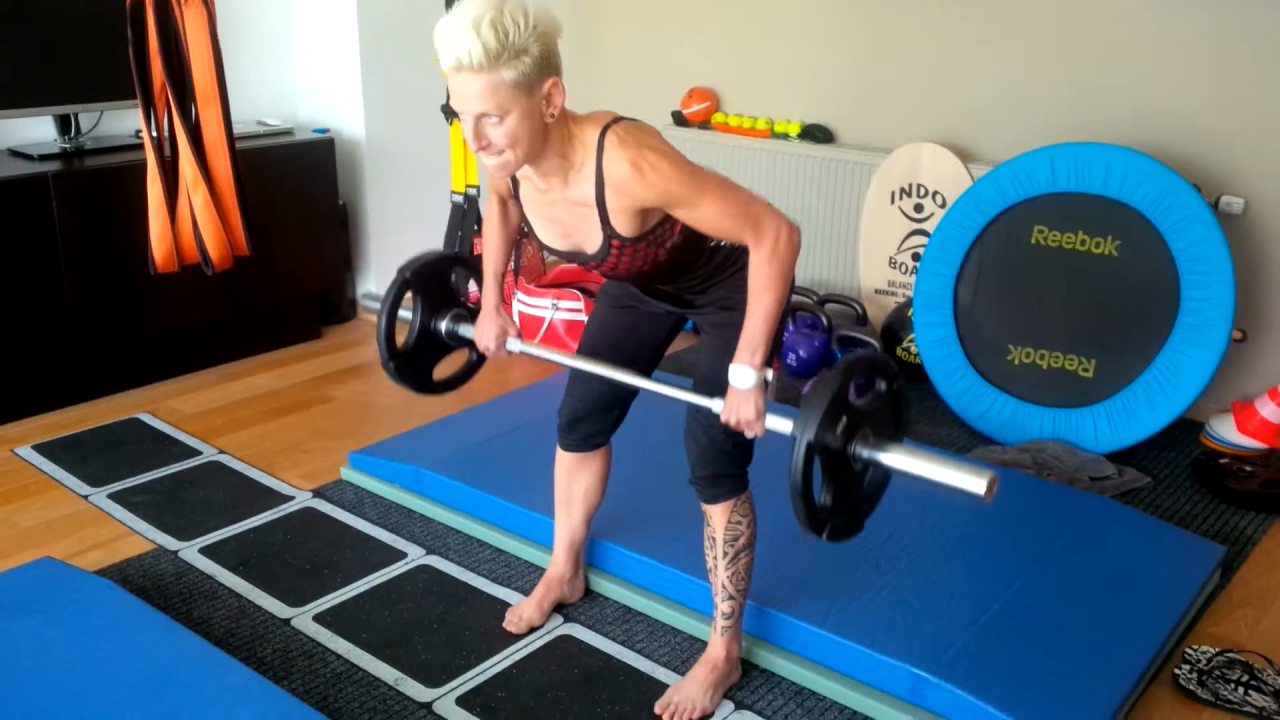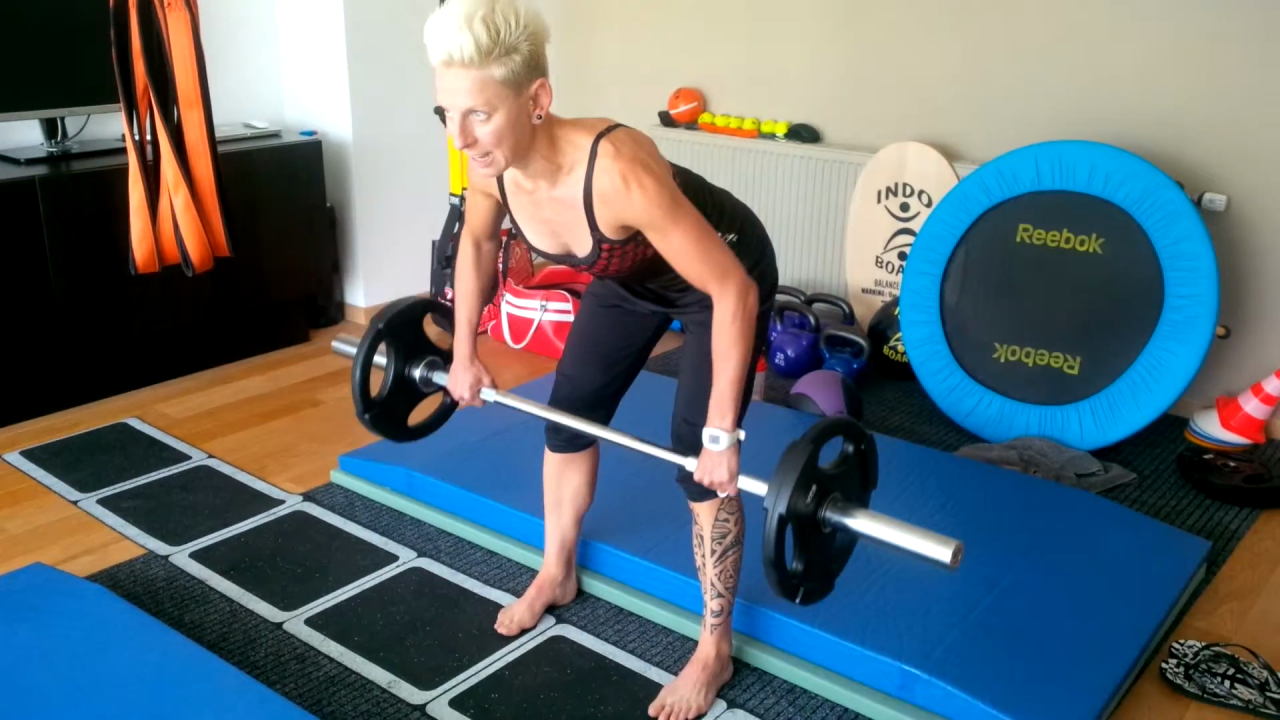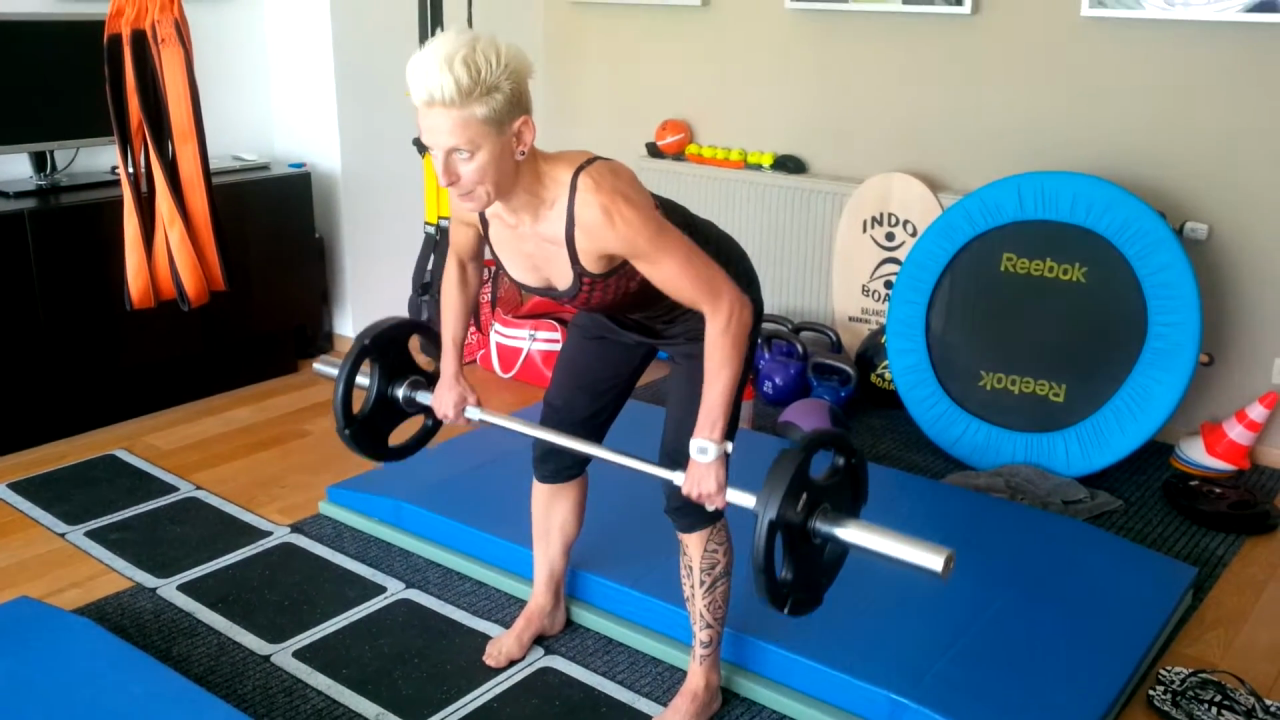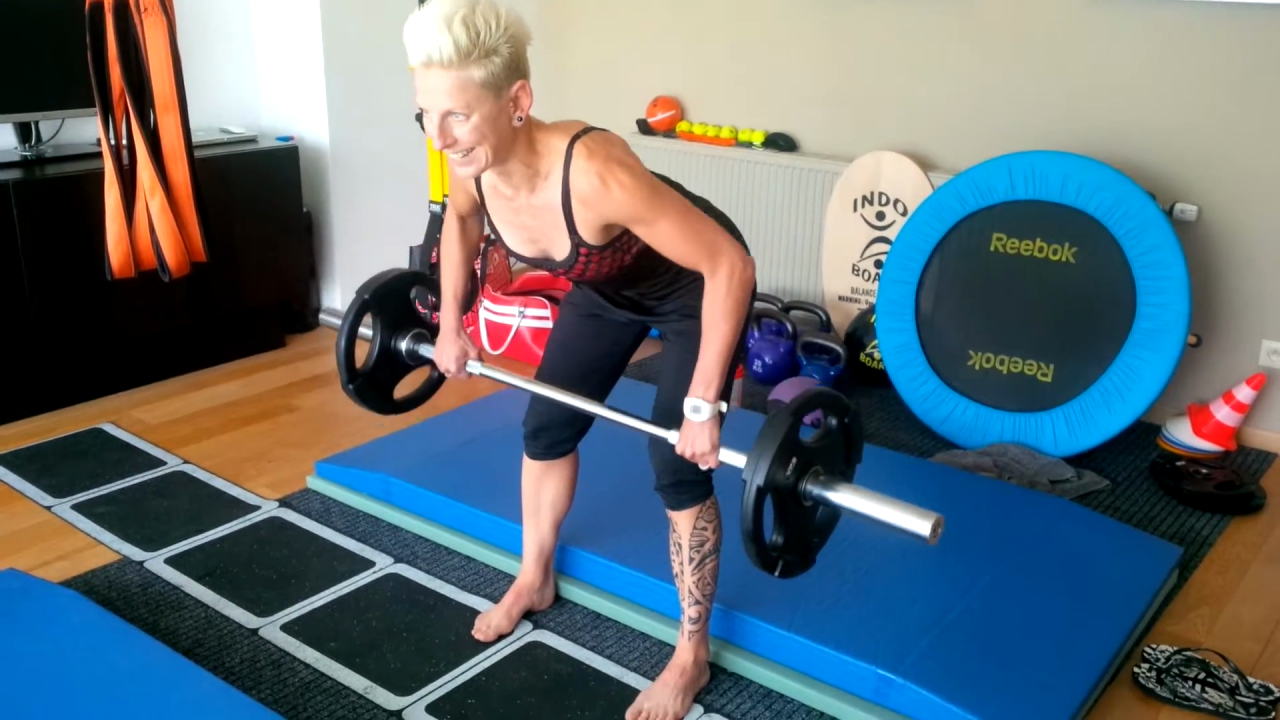
dt=1s
person 1, frame 1
left shoulder: (626, 161)
right shoulder: (507, 158)
left elbow: (774, 236)
left wrist: (748, 374)
right wrist: (490, 301)
left hip: (729, 279)
right hip: (643, 279)
left knee: (713, 457)
right knee: (580, 418)
left ankle: (724, 650)
right ankle: (565, 572)
person 1, frame 2
left shoulder: (617, 171)
right shoulder: (492, 167)
left elbow: (732, 292)
right elbow: (477, 243)
left wrist: (721, 433)
right wrist: (465, 350)
left hip: (722, 271)
right hip: (631, 272)
left knee: (698, 457)
right knee: (568, 415)
left ankle: (714, 649)
right ankle: (557, 574)
person 1, frame 3
left shoulder: (597, 203)
right shoulder: (475, 197)
left elbow: (730, 307)
right elbow: (460, 266)
left wrist: (710, 449)
right wrist: (450, 371)
left hip: (703, 307)
right hip: (615, 307)
left knee: (688, 490)
right knee: (554, 450)
right ankle: (546, 604)
person 1, frame 4
left shoulder: (595, 171)
right shoulder: (471, 164)
left elbow: (730, 265)
left wrist: (703, 404)
right wrist: (450, 321)
left hip: (693, 284)
right hip: (608, 282)
left knee: (680, 463)
right knee: (545, 425)
left ankle: (692, 655)
right ankle: (535, 580)
